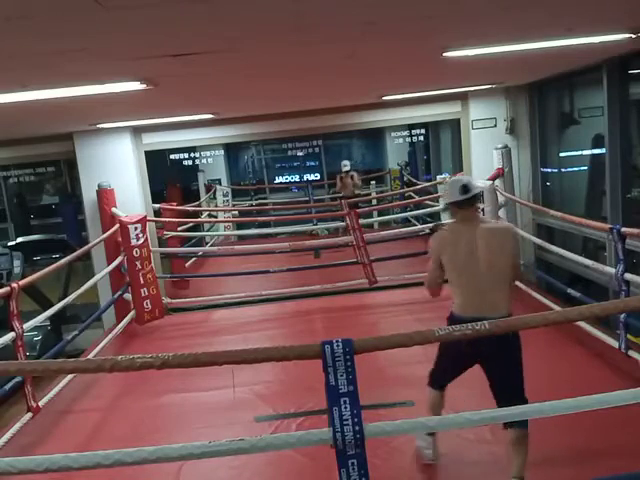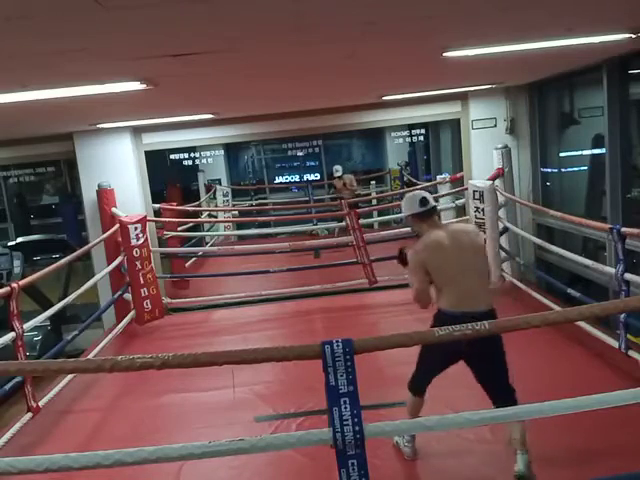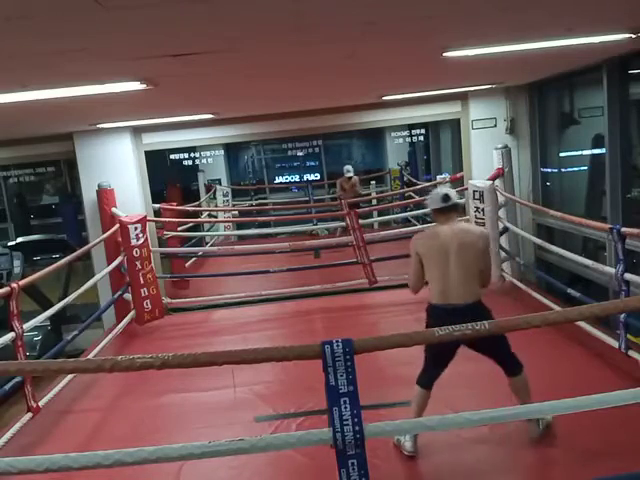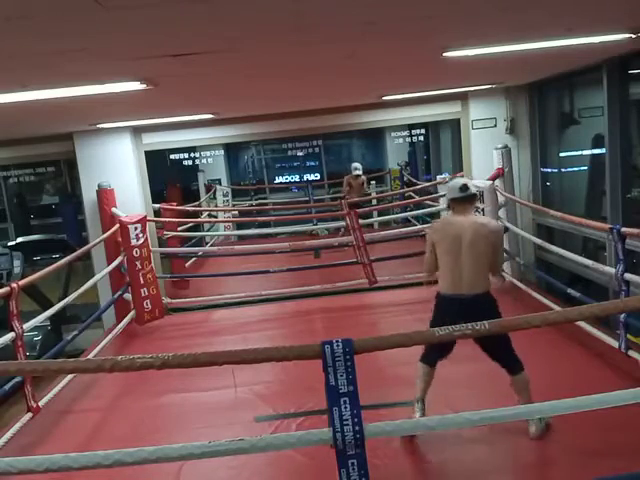
dt=0.2s
person 1, frame 1
left shoulder: (441, 240)
right shoulder: (508, 233)
left elbow: (433, 289)
right elbow: (515, 277)
left hip: (461, 327)
right hip: (501, 329)
left knee: (438, 378)
right knee: (513, 404)
left ankle: (428, 441)
person 1, frame 2
left shoulder: (418, 251)
right shoulder: (472, 232)
left elbow: (422, 301)
right elbow: (486, 277)
left hip: (449, 323)
right hip: (484, 319)
left knee: (420, 379)
right knee: (503, 394)
left ankle: (407, 439)
right ankle: (520, 456)
person 1, frame 3
left shoulder: (419, 240)
right shoulder: (479, 234)
left elbow: (414, 286)
right elbow: (485, 281)
left hip: (439, 315)
right hip: (473, 313)
left knee: (428, 374)
right knee: (511, 364)
left ankle: (409, 437)
right ankle: (534, 421)
person 1, frame 4
left shoulder: (436, 229)
right shoulder: (493, 228)
left elbow: (429, 271)
right elbow: (496, 271)
left hip: (447, 304)
right hip: (480, 304)
left knee: (430, 355)
right knee: (510, 361)
left ankle: (419, 410)
right ankle: (534, 420)
